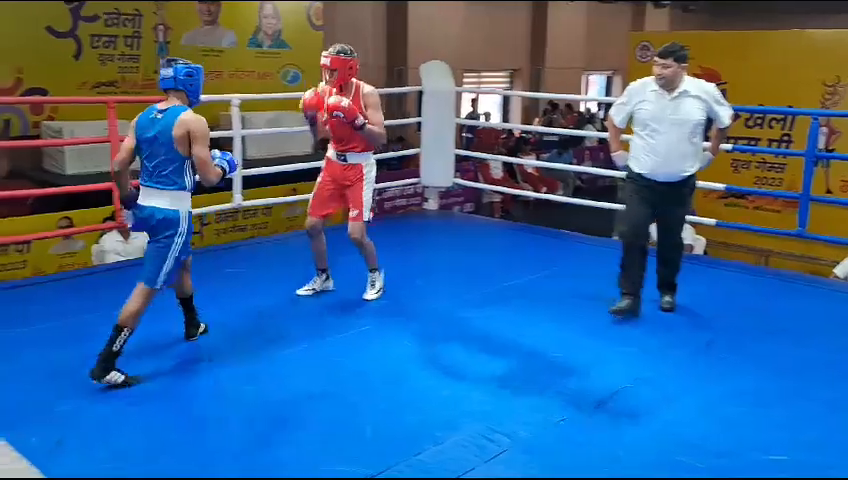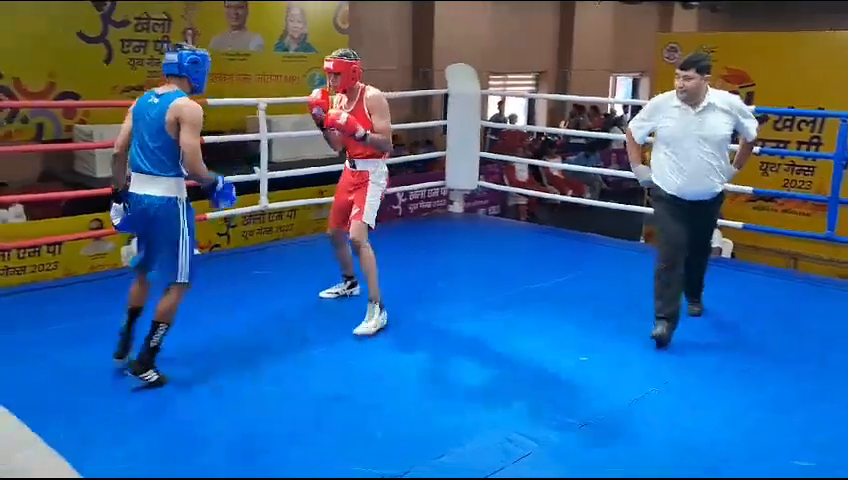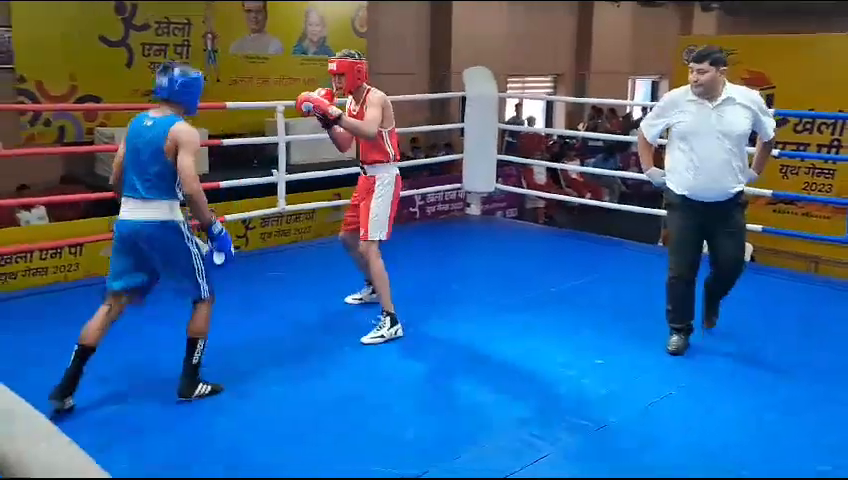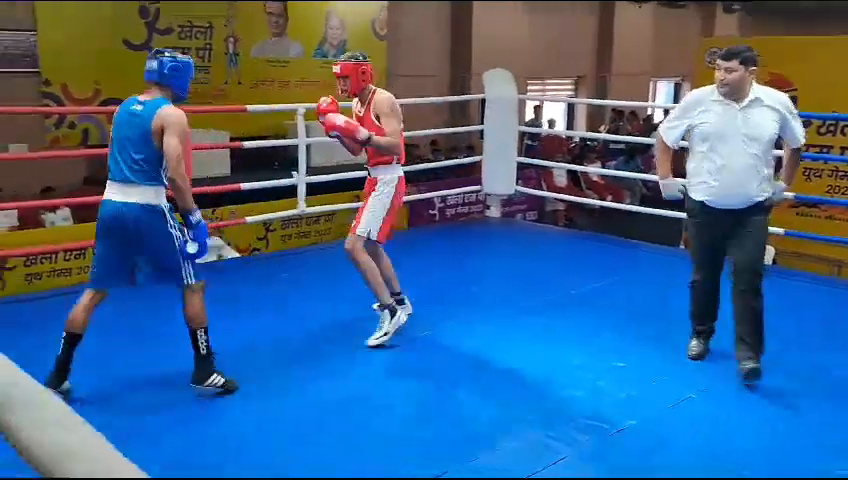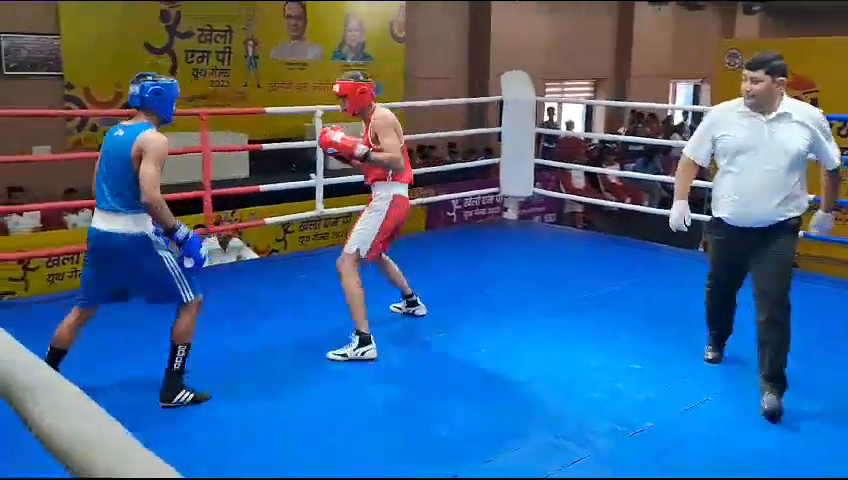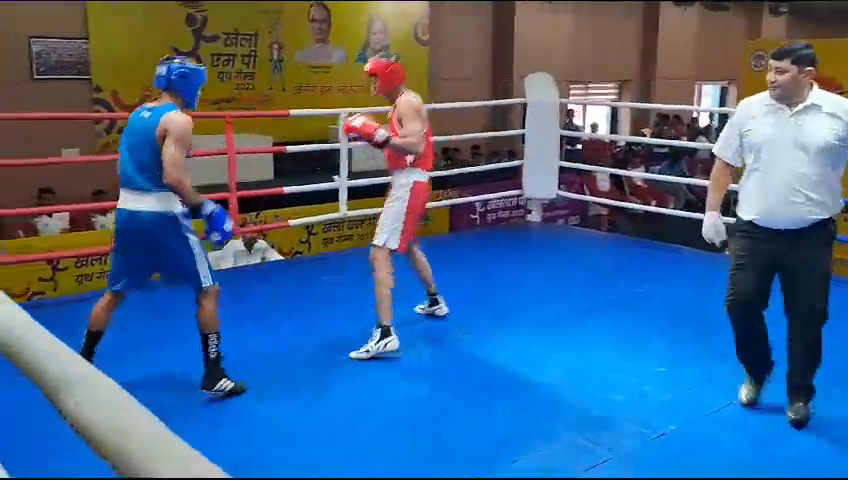
dt=0.2s
person 1, frame 1
left shoulder: (142, 119)
right shoulder: (193, 121)
left elbow: (119, 167)
right elbow: (208, 176)
left wrist: (129, 202)
right wrist: (225, 164)
left hip: (146, 206)
right hip: (173, 211)
left knee: (181, 262)
right knee: (148, 287)
left ankle: (192, 325)
right ankle: (105, 364)
person 1, frame 2
left shoulder: (141, 102)
right shoulder: (188, 108)
left elbow: (119, 153)
right elbow: (193, 166)
left wrist: (120, 195)
right wrist: (217, 184)
left hip: (140, 195)
right hip: (168, 199)
left knee: (142, 272)
right knee: (177, 283)
left ankle: (125, 346)
right ankle: (144, 362)
person 1, frame 3
left shoulder: (136, 125)
right shoulder: (184, 132)
left elbow: (116, 180)
right elbow: (191, 189)
right wrist: (215, 228)
left hip: (129, 221)
right hip: (164, 224)
left knee: (113, 304)
right knee: (203, 298)
left ankle: (66, 387)
right ankle: (190, 381)
person 1, frame 4
left shoulder: (124, 108)
right shoulder: (172, 115)
left elbow: (113, 160)
right elbow: (175, 173)
right wrist: (194, 217)
left hip: (111, 205)
right hip: (147, 208)
left knee: (95, 290)
right knee: (193, 286)
left ankle: (60, 372)
right ankle: (204, 370)
person 1, frame 5
left shoulder: (113, 133)
right shoulder: (153, 140)
left elbow: (100, 184)
right elbow: (150, 198)
right wrist: (181, 233)
left hip: (101, 232)
right hip: (134, 235)
left knee: (83, 309)
right knee: (190, 302)
right ankle: (172, 387)
person 1, frame 6
left shoulder: (137, 115)
right shoulder: (178, 120)
right elbow: (174, 178)
right wrist: (206, 209)
left hip: (127, 212)
right hip: (161, 215)
left knee: (115, 293)
right knee: (208, 290)
right ankle: (214, 375)
person 2, frame 1
left shoulder: (705, 92)
right shoulder: (638, 90)
left elbow: (725, 121)
right elbow: (614, 120)
left wrist: (710, 153)
right wrist: (616, 152)
left hip: (679, 183)
right hip: (640, 179)
left knee: (671, 241)
right knee: (632, 236)
left ankle: (667, 290)
right ankle: (630, 295)
person 2, frame 2
left shoulder: (730, 105)
right shoulder: (660, 105)
left elbow: (751, 135)
right elbow: (633, 134)
left wrist: (735, 167)
right wrist: (637, 167)
left hip: (708, 199)
right hip: (669, 198)
left knee: (699, 254)
right knee: (669, 259)
left ankle: (693, 295)
right ankle: (664, 322)
person 2, frame 3
left shoulder: (749, 101)
right shoulder: (674, 100)
left elbow: (768, 136)
right elbow: (645, 134)
left wrist: (754, 171)
right wrist: (650, 170)
left hip: (728, 202)
right hip: (683, 201)
left knee: (730, 264)
right knee: (681, 269)
left ankle: (712, 299)
right ankle: (679, 330)
person 2, frame 4
left shoulder: (777, 103)
right shoulder: (697, 101)
left elbow: (796, 144)
right elbow: (664, 138)
left wrist: (784, 182)
right wrist: (665, 178)
left hip: (752, 210)
right hip: (705, 208)
left knee: (748, 279)
right knee: (704, 277)
left ankle: (748, 353)
right ankle: (701, 334)
person 2, frame 5
left shoulder: (809, 118)
right shoulder: (722, 114)
left elbow: (832, 167)
right elbow: (691, 159)
left wrist: (827, 212)
right wrist: (680, 201)
left hip: (778, 231)
right hip: (727, 226)
left knee: (773, 306)
right knee: (719, 291)
left ankle: (772, 384)
right ankle: (716, 339)
person 2, frame 6
right shoulder: (750, 109)
right elbow: (724, 162)
right wrist: (712, 211)
left hip: (810, 235)
right hip: (754, 230)
left knee: (807, 316)
right knee: (741, 303)
left ankle: (799, 393)
right ankle: (756, 371)
person 3, frame 1
left shoulder: (367, 93)
right shoulder: (323, 90)
left elbow: (380, 139)
right elbow: (321, 134)
left wrist: (356, 120)
right wrist: (312, 117)
left hip: (360, 166)
right hip: (333, 164)
left knee: (356, 233)
right knee: (312, 225)
left ankle: (375, 273)
right ankle: (322, 277)
person 3, frame 2
left shoulder: (373, 97)
right shoulder: (337, 99)
left elbow: (386, 145)
right elbow: (337, 145)
left wrist: (356, 131)
right wrist: (322, 122)
left hip: (372, 174)
right hip: (350, 171)
left knee: (357, 237)
right knee: (335, 233)
left ankle: (377, 307)
right ankle: (349, 283)
person 3, frame 3
left shoulder: (376, 98)
right shoulder: (351, 101)
left elbow: (369, 133)
right elbow: (344, 145)
left wrist: (333, 113)
right wrist: (326, 119)
left hip: (383, 180)
right hip: (368, 177)
left knee: (368, 249)
right knee: (348, 238)
left ankle: (390, 321)
right ankle: (372, 288)
person 3, frame 4
left shoulder: (383, 100)
right shoulder: (358, 104)
left elbow: (394, 145)
right elbow: (356, 149)
left wrist: (357, 131)
right wrist: (337, 129)
left hip: (388, 181)
right hip: (375, 179)
left knee: (355, 247)
right knee: (369, 245)
left ankle: (390, 310)
right ankle: (398, 299)
person 3, frame 5
left shoulder: (382, 118)
right shoulder: (367, 121)
left elbow: (396, 163)
left wrist: (357, 150)
right wrist: (343, 152)
left hip: (387, 199)
right hip: (388, 198)
left knee: (346, 264)
right knee: (375, 254)
left ankle: (363, 341)
right ankle: (412, 302)
person 3, frame 6
left shoulder: (408, 103)
right shoulder: (400, 105)
left elbow: (416, 147)
left wrist: (377, 134)
right wrist: (373, 135)
left hip: (409, 186)
right hip: (413, 185)
left knee: (379, 256)
right knee: (408, 245)
left ankle: (384, 334)
right ankle: (435, 301)
